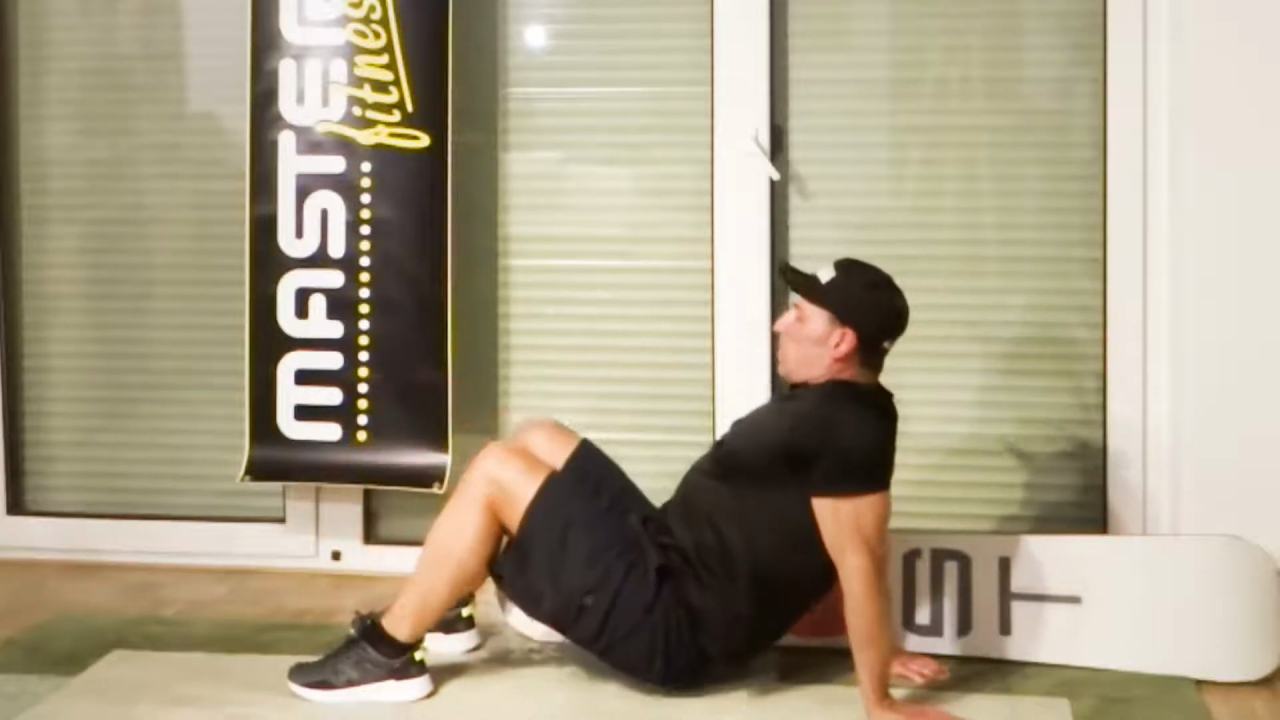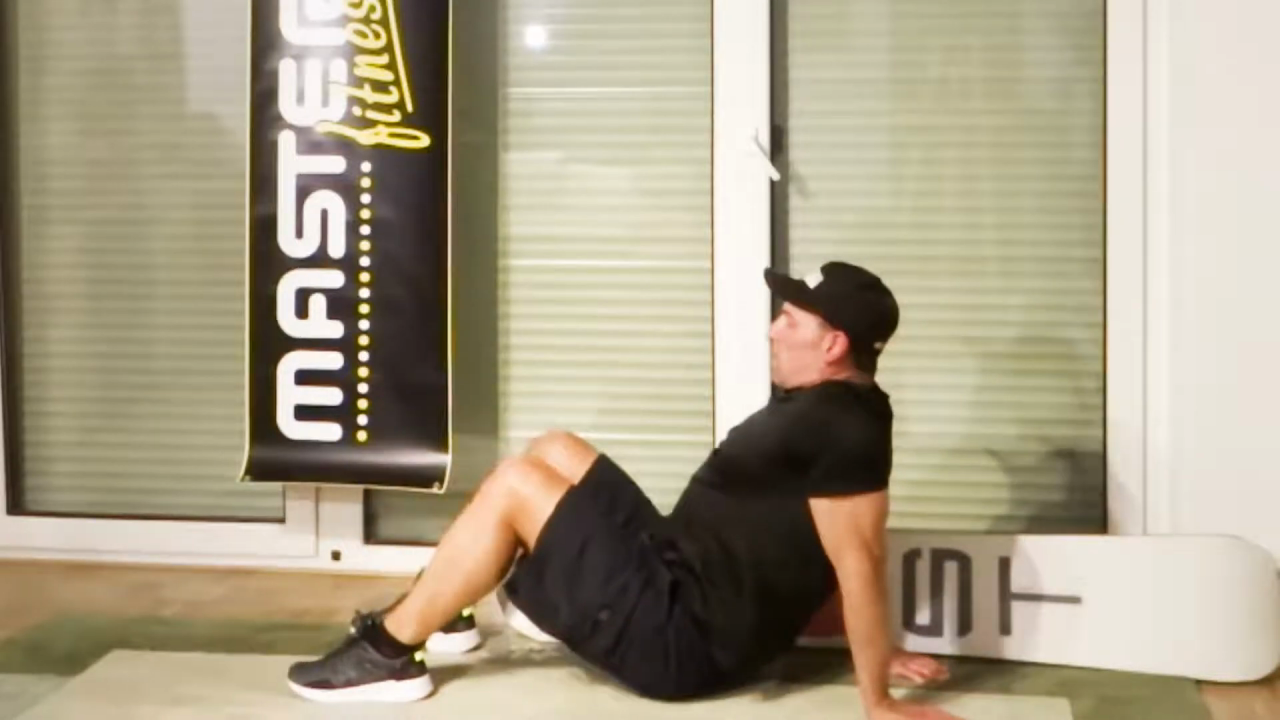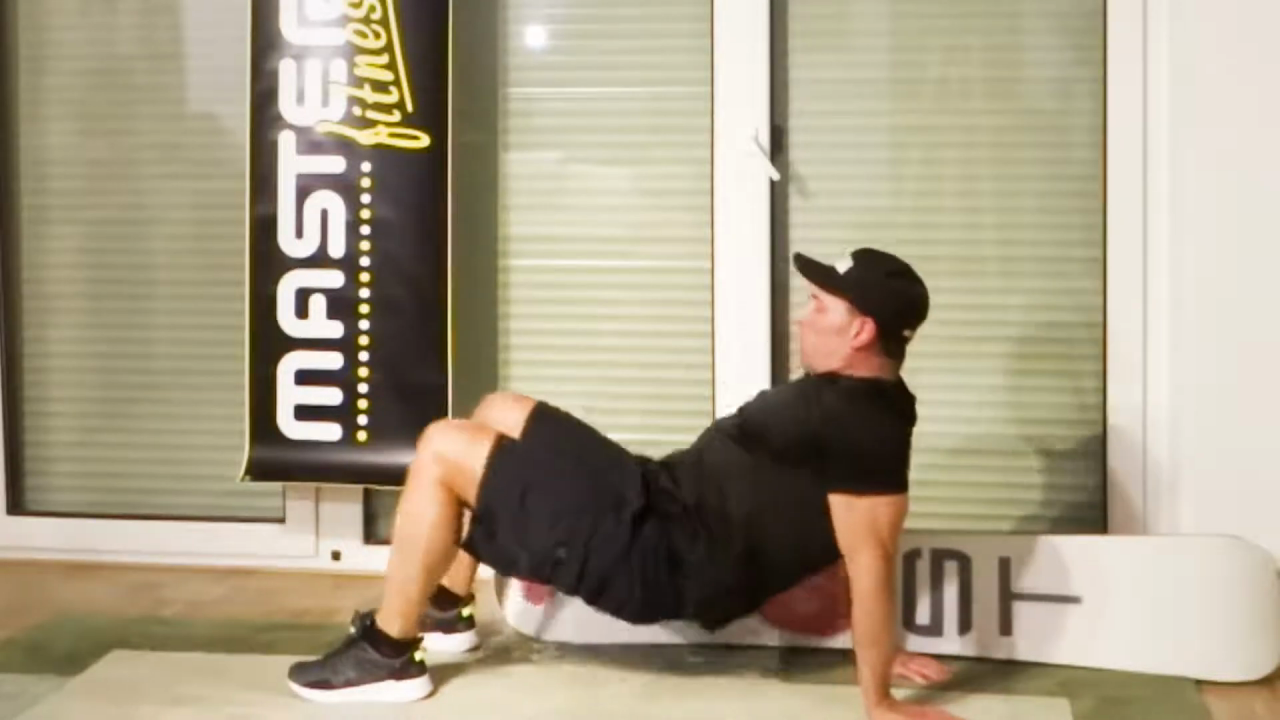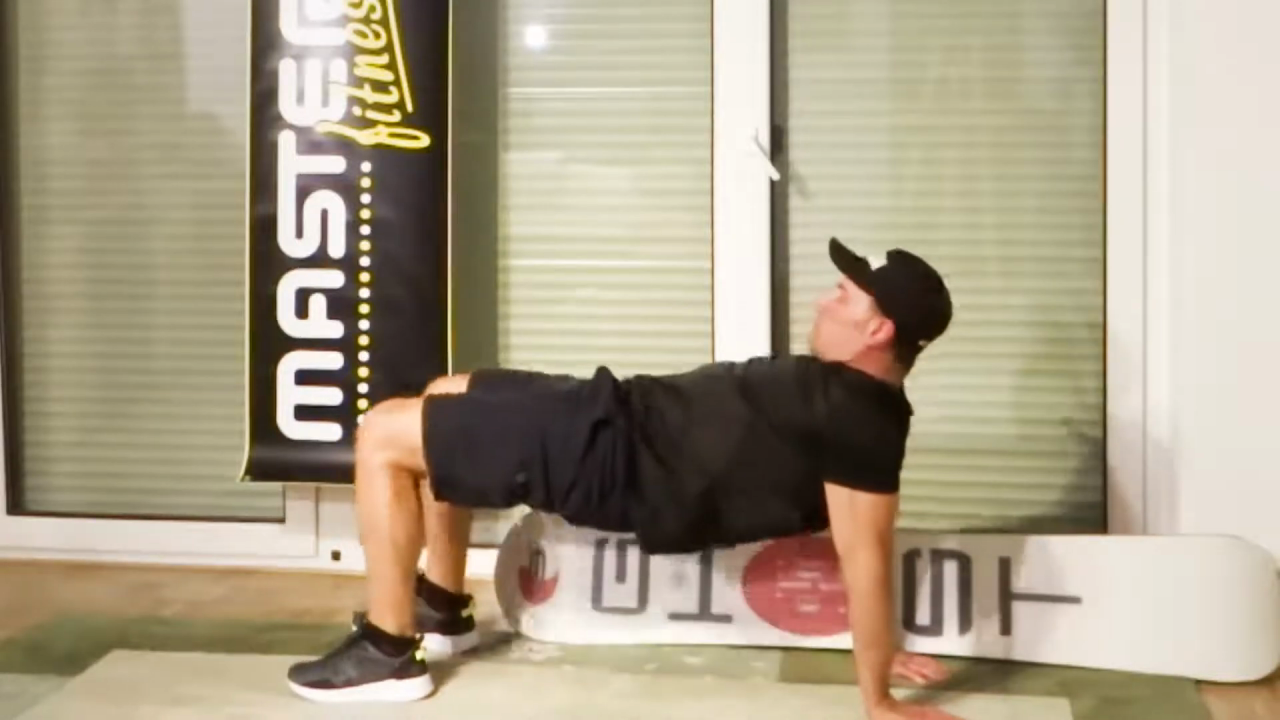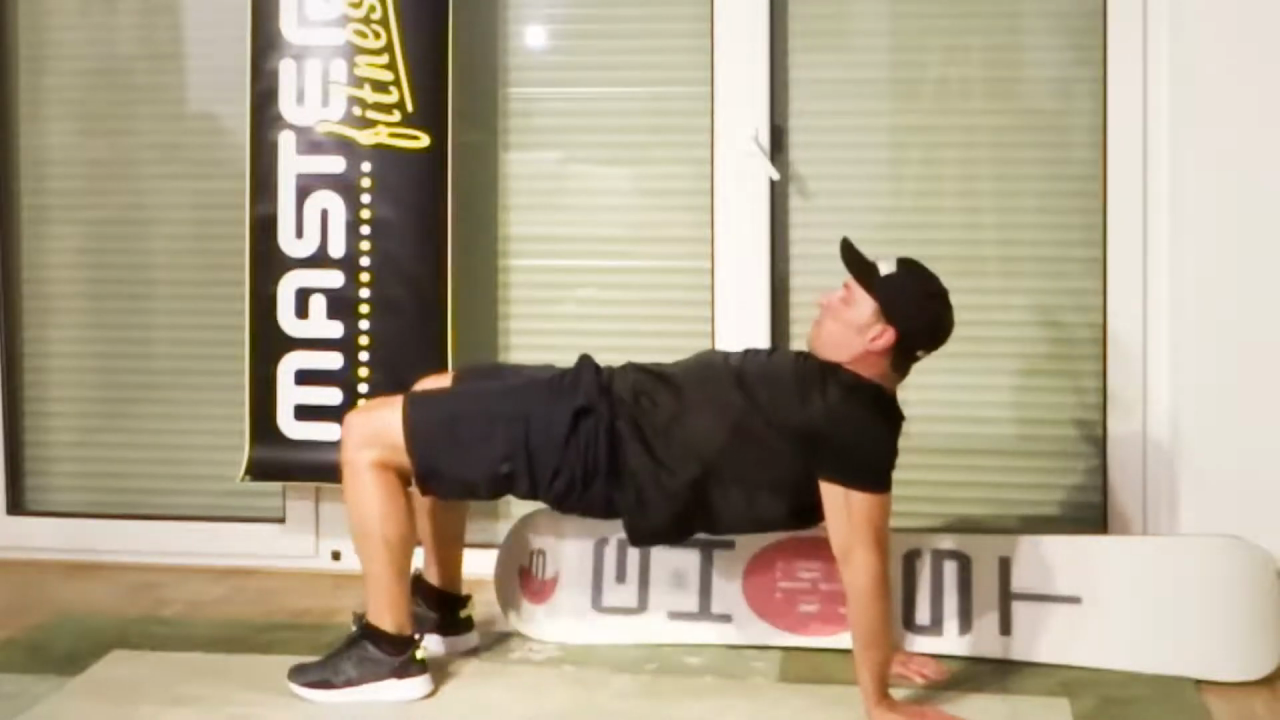
dt=0.5s
person 1, frame 1
left shoulder: (846, 424)
right shoulder: (827, 402)
left elbow: (860, 560)
left hip: (669, 623)
right hip: (663, 558)
left knee: (497, 470)
right knee: (538, 439)
left ankle: (387, 652)
right ankle: (431, 611)
person 1, frame 2
left shoulder: (841, 426)
right shoulder: (820, 406)
left elbow: (857, 562)
left hip: (681, 638)
right hip: (673, 569)
left knee: (514, 485)
right knee: (555, 451)
left ankle: (388, 652)
right ankle: (427, 611)
person 1, frame 3
left shoulder: (863, 423)
right shoulder: (850, 397)
left elbow: (870, 559)
left hip: (654, 550)
right hip: (655, 501)
left knee: (441, 447)
right knee: (499, 413)
left ankle: (388, 651)
right ankle: (443, 608)
person 1, frame 4
left shoulder: (859, 419)
right shoulder: (852, 394)
left elbow: (865, 556)
left hip: (609, 454)
left knee: (383, 435)
right knee: (446, 396)
left ankle: (389, 649)
right ankle: (441, 607)
person 1, frame 5
left shoulder: (853, 423)
right shoulder: (841, 395)
left elbow: (861, 555)
left hip: (592, 442)
left knee: (366, 437)
right knee: (429, 401)
left ankle: (387, 648)
right ankle: (439, 608)
